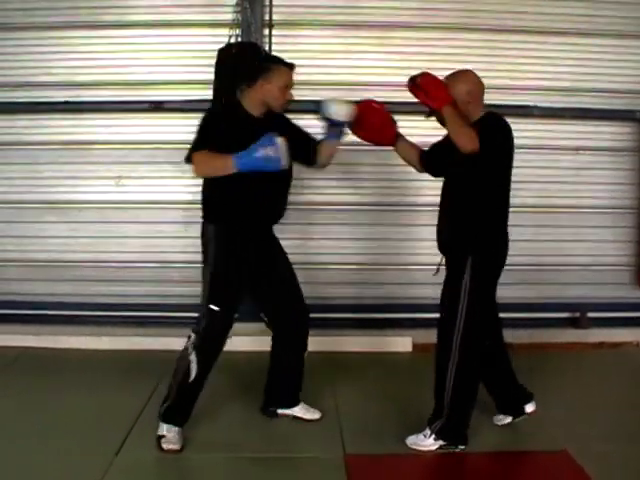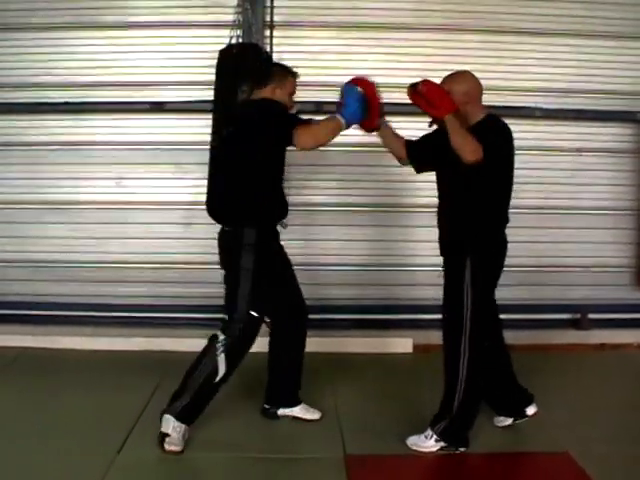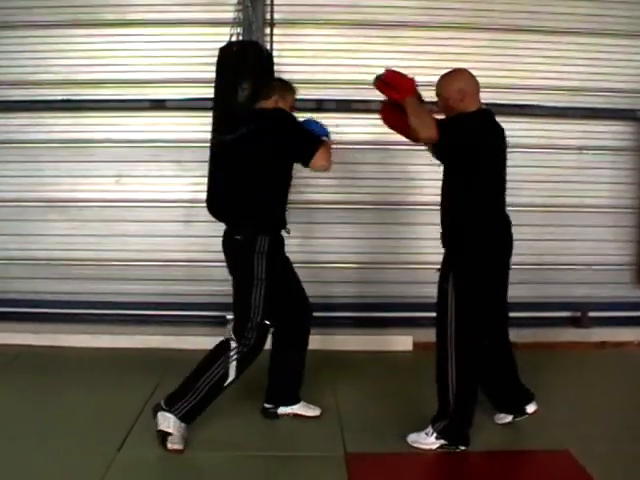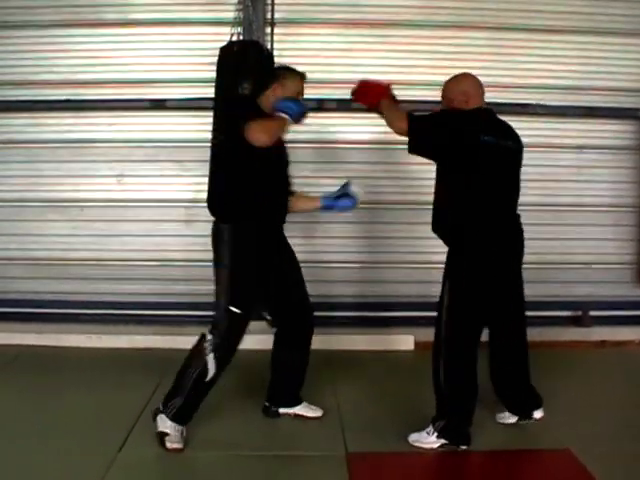
dt=0.2s
person 1, frame 1
left shoulder: (282, 128)
right shoulder: (222, 119)
left elbow: (319, 158)
right elbow: (202, 166)
left wrist: (334, 133)
right wrist: (246, 161)
left hip: (262, 237)
right hip: (225, 236)
left knee: (293, 318)
right knee: (213, 329)
left ankle: (283, 399)
right ankle: (172, 419)
person 1, frame 2
left shoulder: (257, 119)
right shoulder: (258, 113)
right elbow: (305, 139)
right wrist: (346, 114)
left hip: (261, 234)
right hip: (247, 237)
left knee: (292, 317)
right knee: (240, 330)
left ankle: (281, 400)
right ankle: (179, 415)
person 1, frame 3
left shoulder: (236, 137)
right shoulder: (274, 122)
right elbow: (321, 161)
right wrist: (321, 135)
left hip: (250, 239)
right hip: (256, 242)
left knee: (296, 315)
right knee: (248, 338)
left ankle: (281, 399)
right ankle: (174, 412)
person 1, frame 4
left shoulder: (271, 126)
right shoulder: (245, 114)
left elbow: (282, 198)
right elbow: (259, 136)
left wrist: (327, 202)
right wrist: (285, 114)
left hip: (268, 234)
right hip: (239, 237)
left knee: (298, 317)
right knee: (228, 329)
left ankle: (283, 398)
right ankle: (173, 414)
person 2, frame 1
left shoulder: (495, 129)
right shoulder: (468, 131)
left elbow: (468, 146)
right elbow: (426, 162)
left wrist: (443, 104)
right wrist: (391, 137)
left hip: (477, 249)
right hip: (469, 246)
left knee: (459, 335)
right knee: (482, 327)
left ankle: (448, 429)
right ankle: (515, 399)
person 2, frame 2
left shoulder: (495, 132)
right shoulder: (448, 135)
left elbow: (472, 155)
right elbow: (409, 154)
left wrist: (444, 113)
right wrist: (379, 123)
left hip: (478, 250)
right hip: (461, 246)
left knee: (466, 337)
right knee: (481, 329)
left ankle: (451, 431)
right ankle: (515, 402)
person 2, frame 3
left shoulder: (478, 128)
right shoulder: (481, 126)
left elbow: (429, 133)
right elbow: (440, 143)
left wrist: (409, 97)
right wrist: (407, 115)
left hip: (472, 246)
right hip: (490, 241)
left knee: (459, 333)
right knee: (489, 325)
left ankle: (452, 428)
right ankle: (515, 399)
person 2, frame 4
left shoulder: (457, 125)
right shoulder: (508, 135)
left elbow: (402, 125)
left wrist: (381, 98)
left hip: (473, 246)
right hip: (508, 241)
left knee: (456, 336)
right knee: (507, 325)
left ankle: (452, 428)
right ankle: (524, 402)
